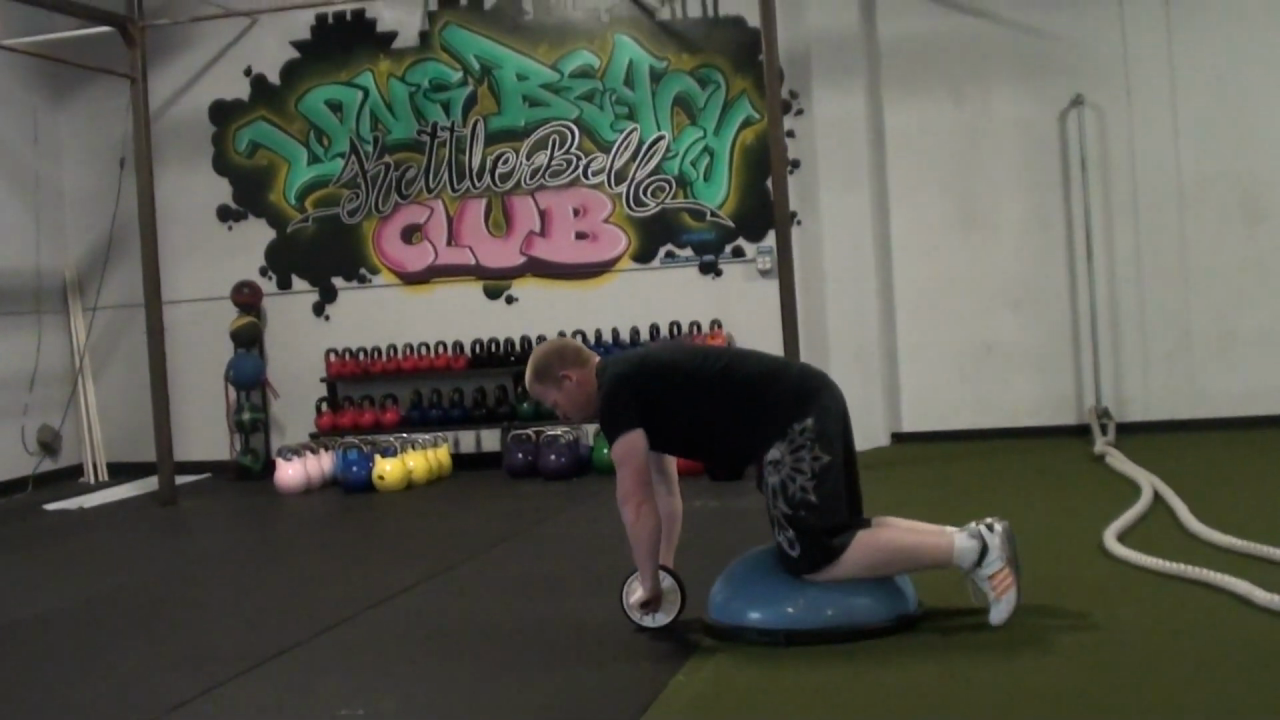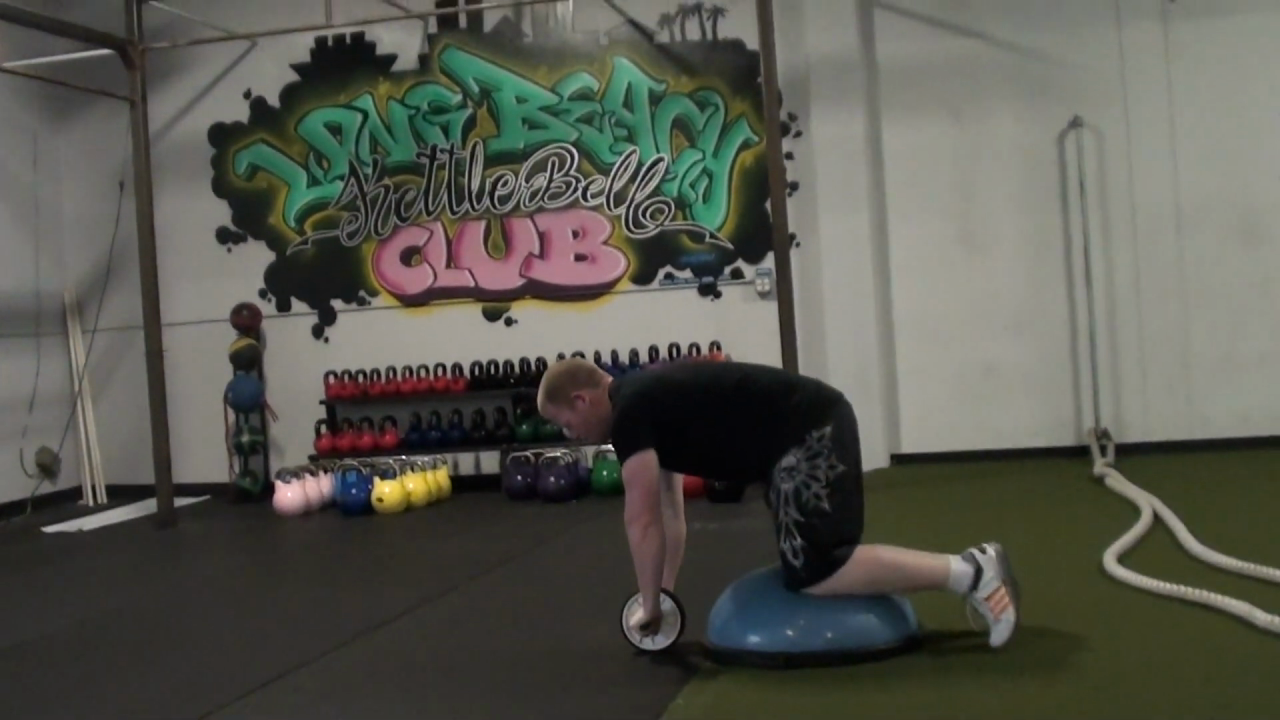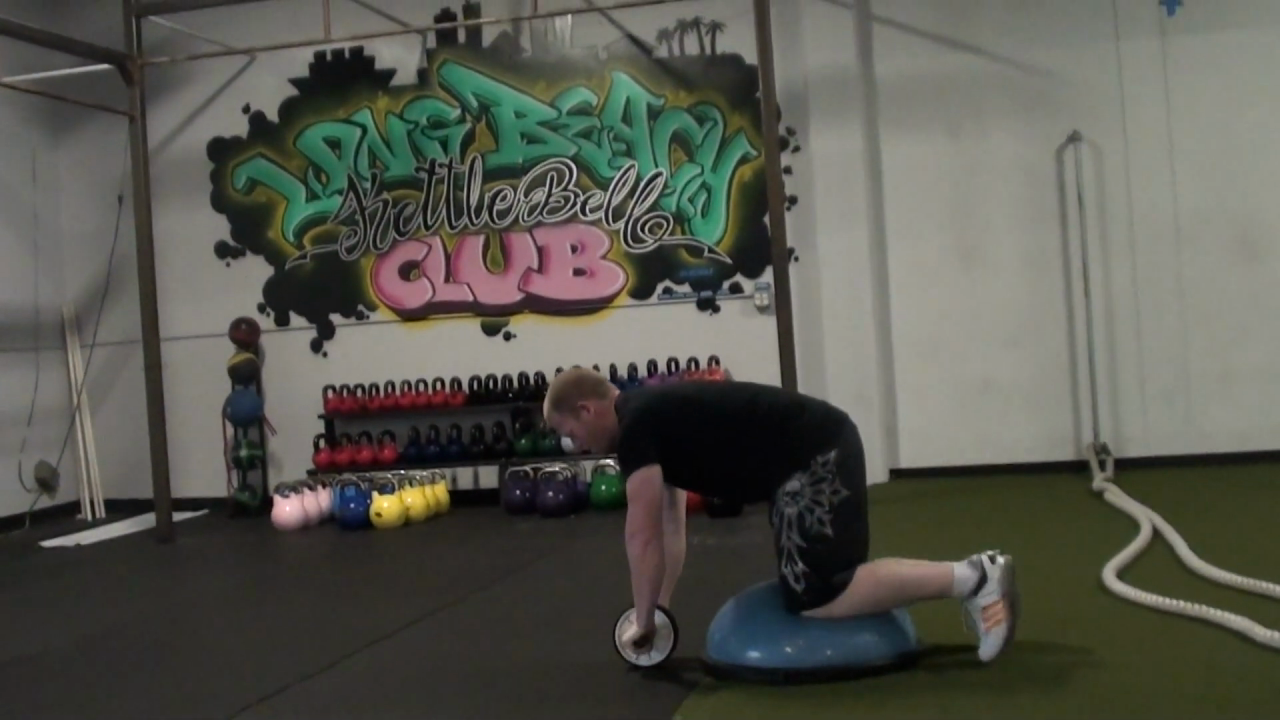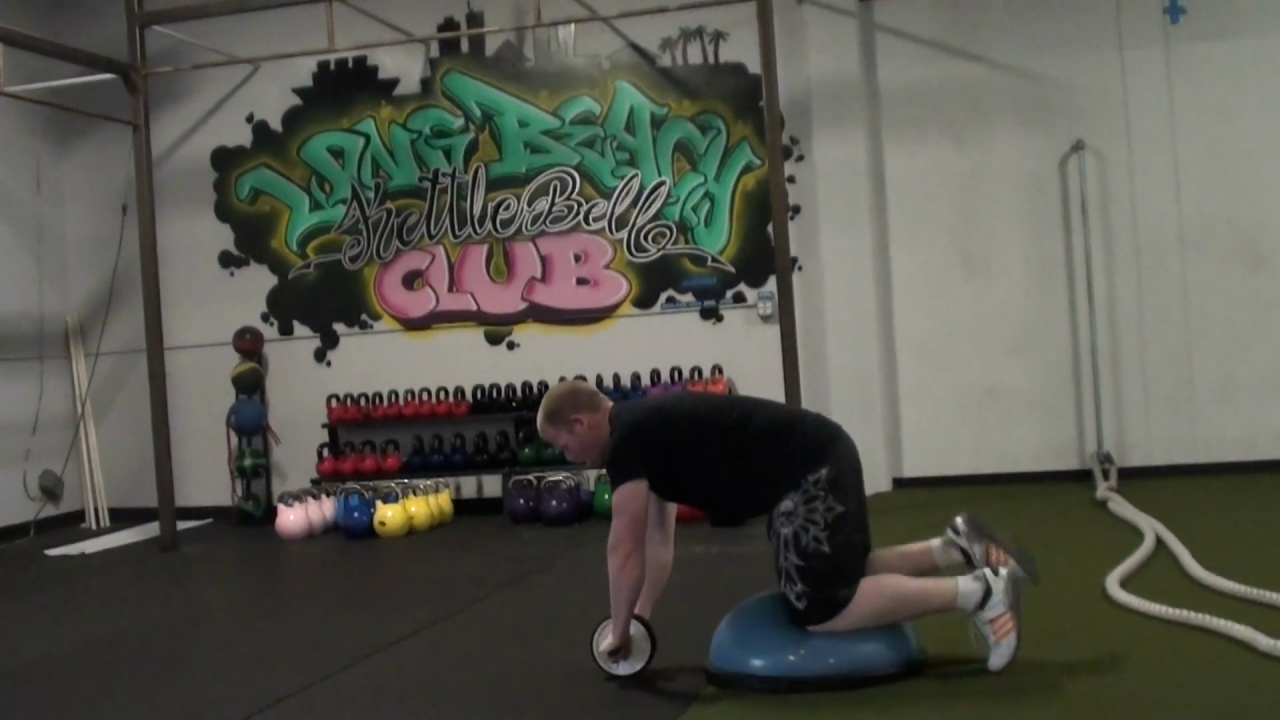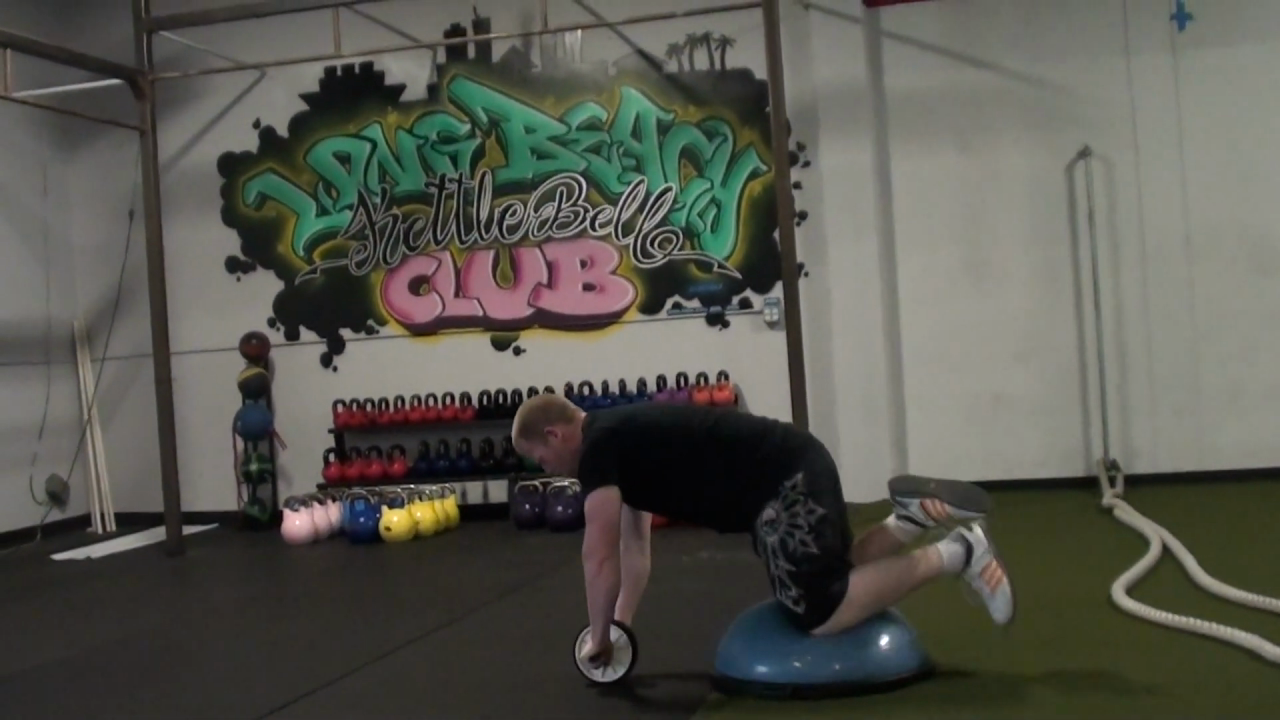
dt=0.3s
person 1, frame 1
left shoulder: (616, 390)
right shoulder: (638, 382)
left elbow: (635, 500)
right elbow: (663, 485)
left wrist: (649, 584)
right wrist: (666, 568)
left hip: (794, 421)
right hip: (811, 404)
left knee: (814, 556)
right knee: (838, 531)
left ankle: (971, 551)
right ankle: (973, 538)
person 1, frame 2
left shoulder: (629, 411)
right shoulder: (647, 401)
left elbow: (643, 520)
right elbow: (669, 509)
left wrist: (650, 607)
right wrist: (666, 592)
left hip: (808, 432)
right hip: (818, 426)
left knee: (811, 572)
right knee: (833, 558)
left ankle: (967, 573)
right ankle: (969, 565)
person 1, frame 3
left shoulder: (636, 425)
right shoulder: (654, 417)
left elbow: (643, 536)
right elbow: (670, 525)
left wrist: (643, 622)
right wrist: (662, 607)
left hip: (814, 458)
right hip: (824, 448)
left knee: (814, 596)
right knee: (837, 577)
left ankle: (969, 579)
right ankle: (973, 576)
person 1, frame 4
left shoulder: (626, 440)
right shoulder: (648, 428)
left elbow: (624, 550)
right elbow: (658, 537)
left wrist: (619, 632)
right wrist: (641, 616)
left hip: (807, 473)
right hip: (821, 458)
left knee: (820, 607)
right knee: (843, 576)
left ankle: (975, 592)
right ankle: (959, 548)
person 1, frame 5
left shoulder: (598, 446)
right shoulder: (623, 439)
left elbow: (600, 557)
right elbow: (636, 544)
left wrist: (599, 637)
right wrist: (622, 622)
left hip: (783, 480)
right hip: (794, 468)
left knee: (819, 610)
right knee: (829, 581)
left ankle: (955, 553)
right ankle: (909, 516)
